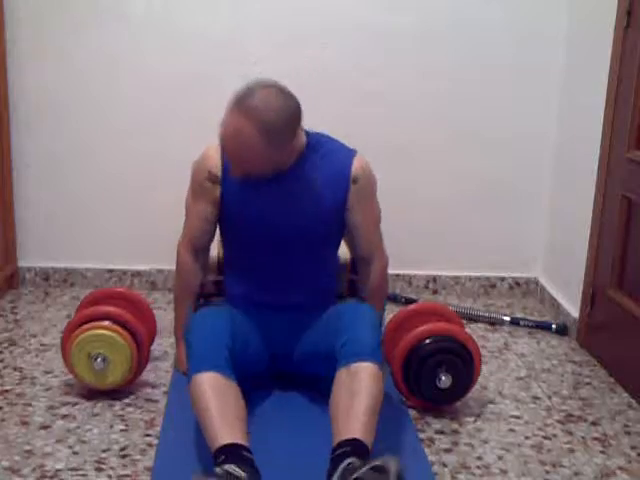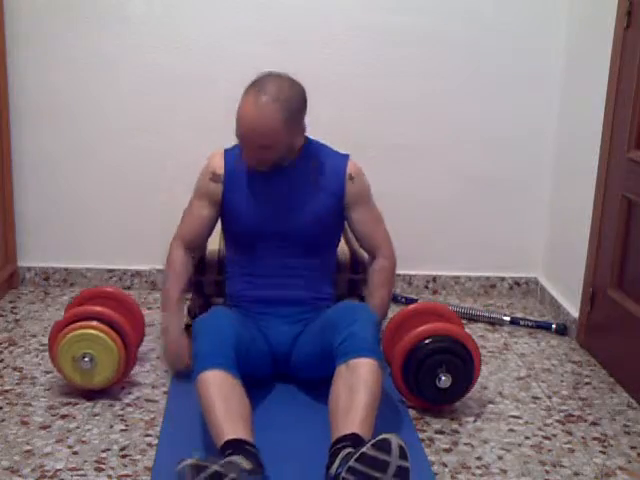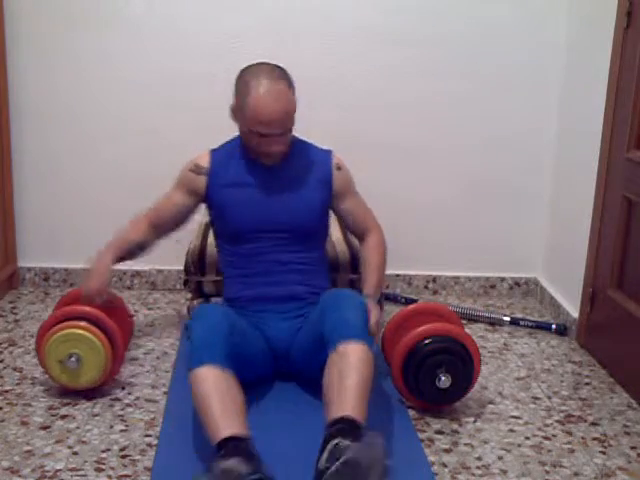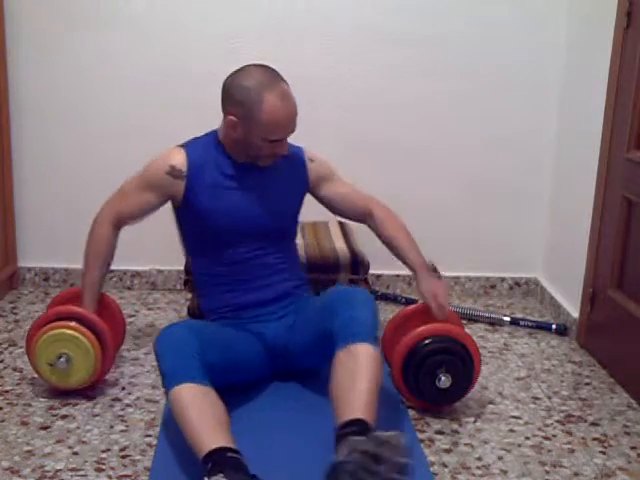
dt=0.4s
person 1, frame 1
left shoulder: (350, 171)
right shoulder: (214, 167)
left elbow: (372, 262)
right elbow: (192, 253)
left wrist: (366, 339)
right wrist: (183, 339)
left hip: (315, 328)
right hip: (246, 327)
left knee: (359, 320)
right knee: (207, 325)
person 1, frame 2
left shoulder: (343, 173)
right shoulder: (221, 169)
left elbow: (382, 256)
right elbow: (184, 247)
left wrist: (367, 331)
right wrist: (172, 322)
left hip: (315, 329)
right hip: (247, 328)
left knee: (355, 318)
right knee: (213, 325)
person 1, frame 3
left shoulder: (327, 167)
right shoulder: (208, 169)
left elbow: (370, 233)
right elbow: (150, 224)
left wrist: (369, 299)
right wrist: (108, 256)
left hip: (310, 328)
right hip: (245, 331)
left knee: (344, 304)
right knee: (208, 319)
person 1, frame 4
left shoulder: (301, 164)
right shoulder: (181, 167)
left elbow: (371, 211)
right elbow: (109, 219)
left wrist: (424, 271)
right wrist: (89, 308)
left hip: (300, 322)
right hip: (233, 334)
left knee: (354, 301)
right knee: (175, 341)
